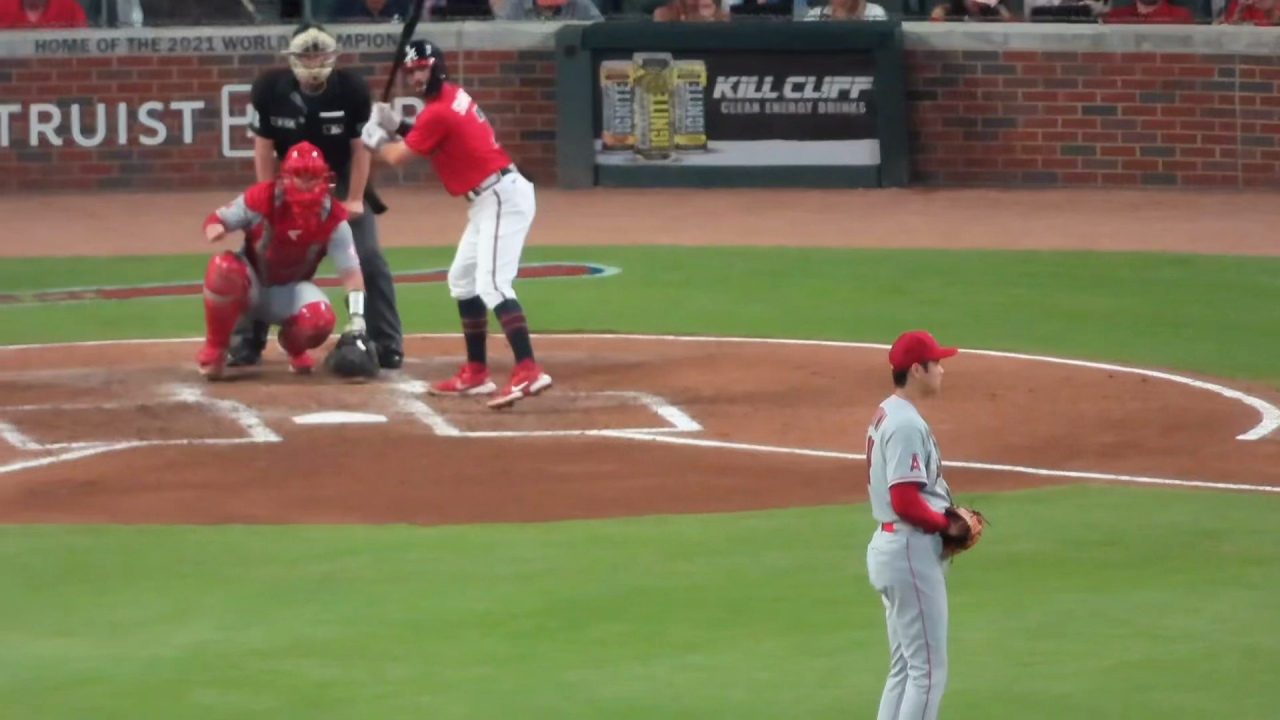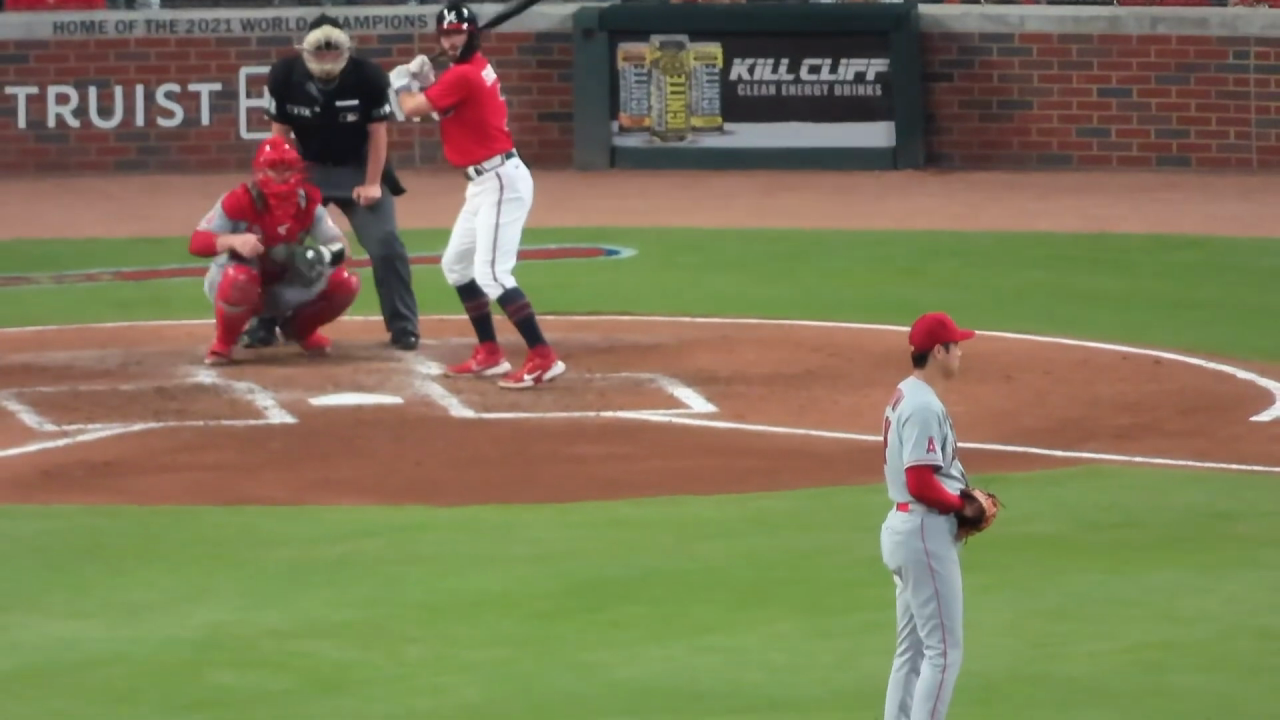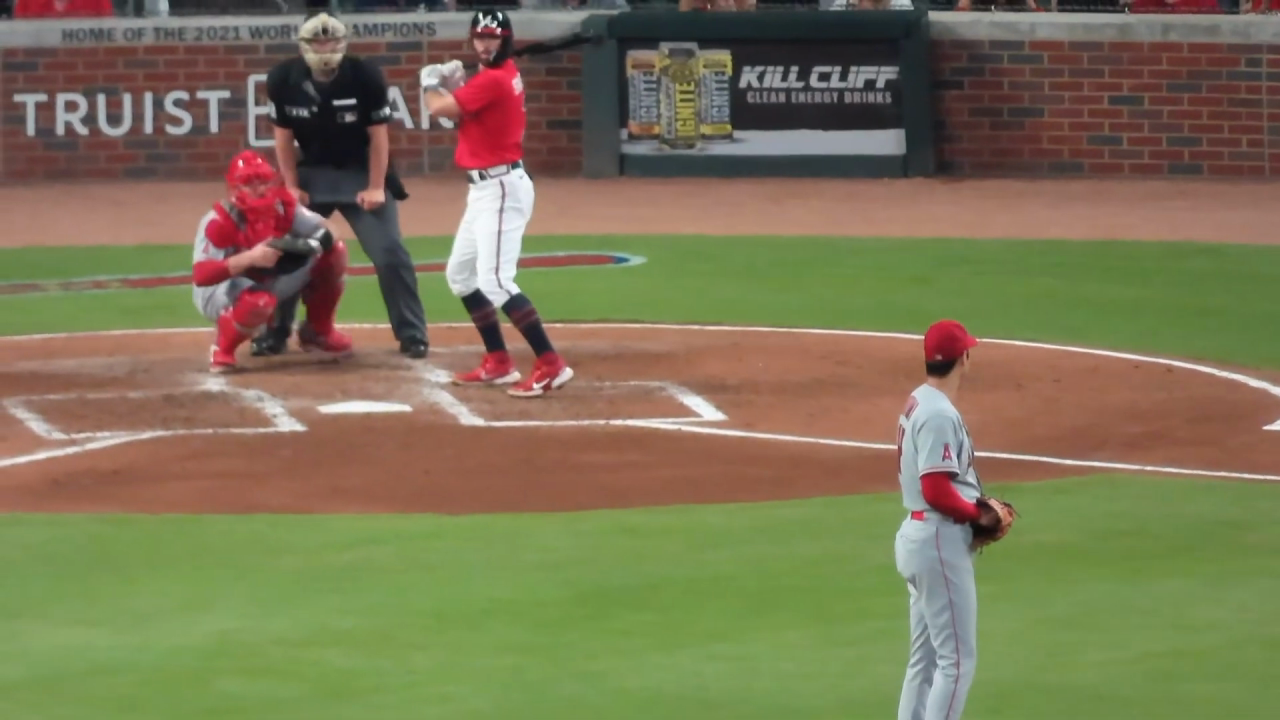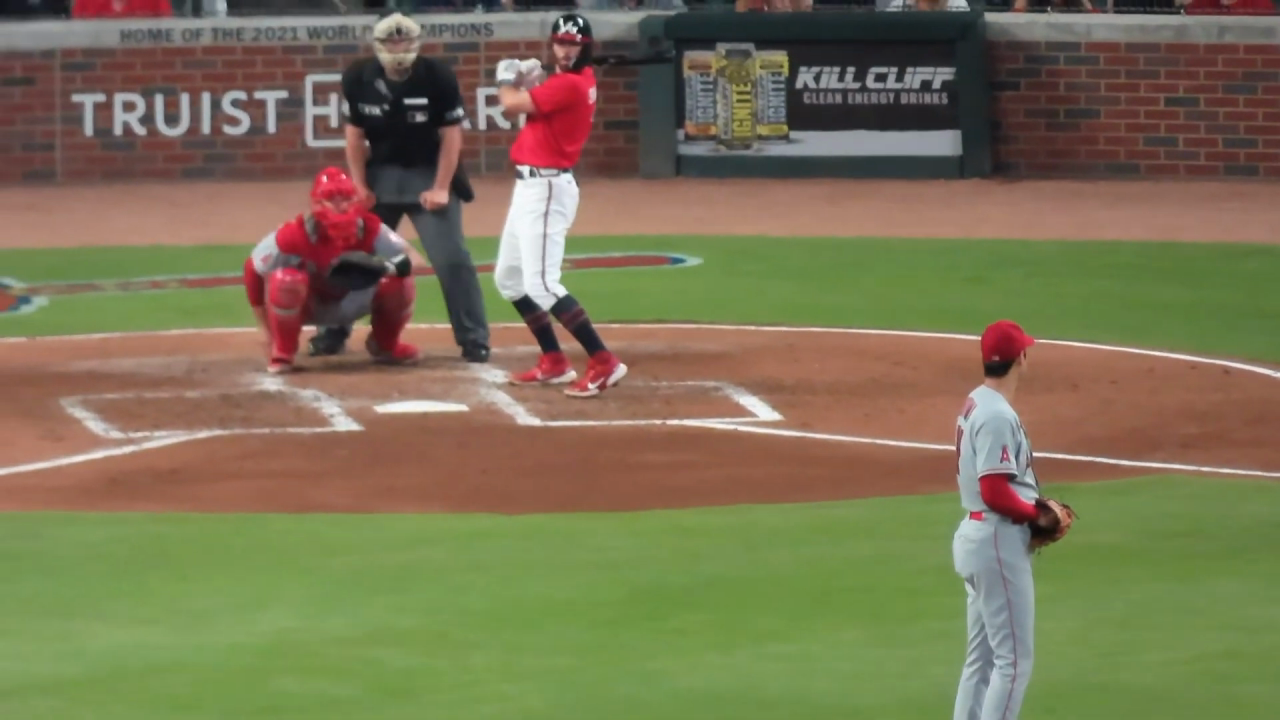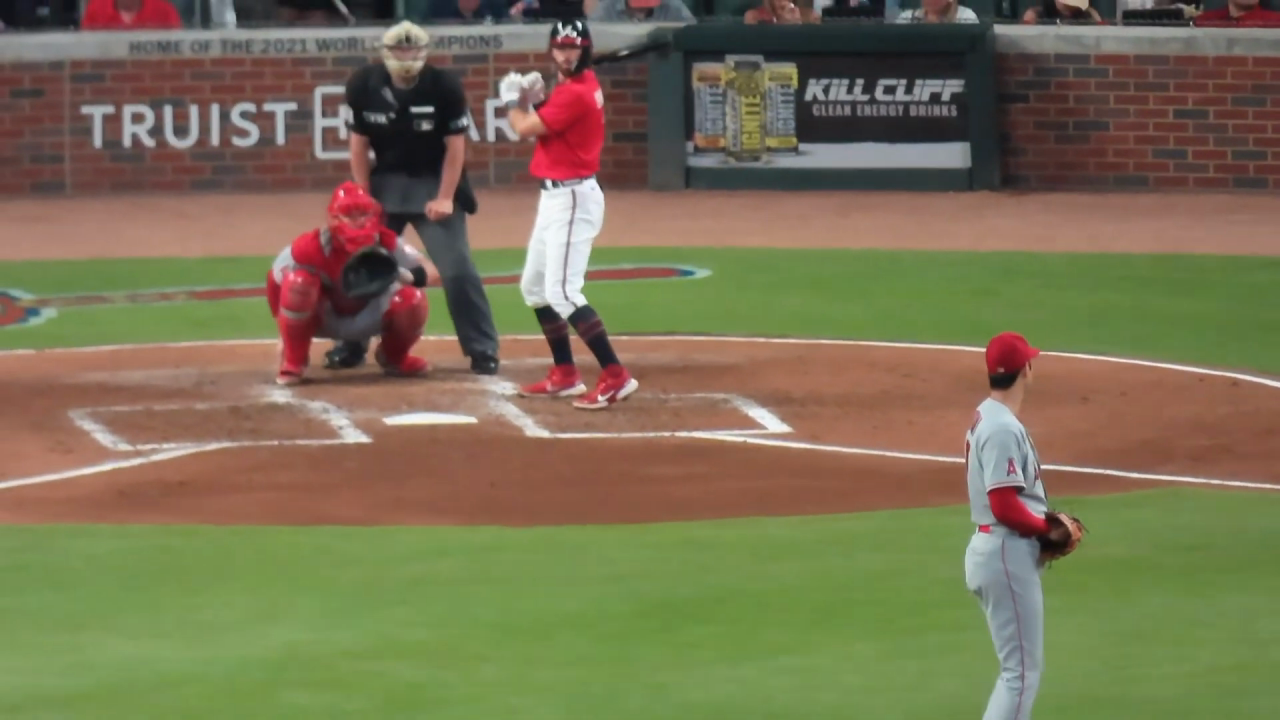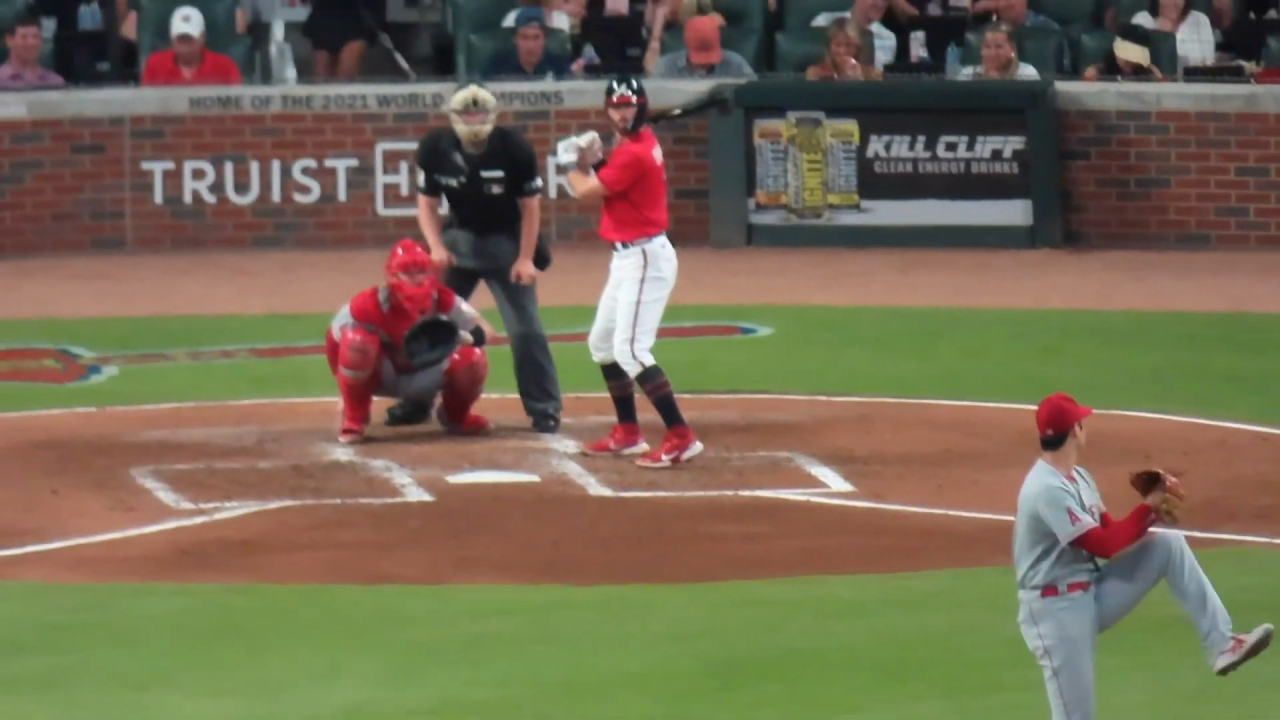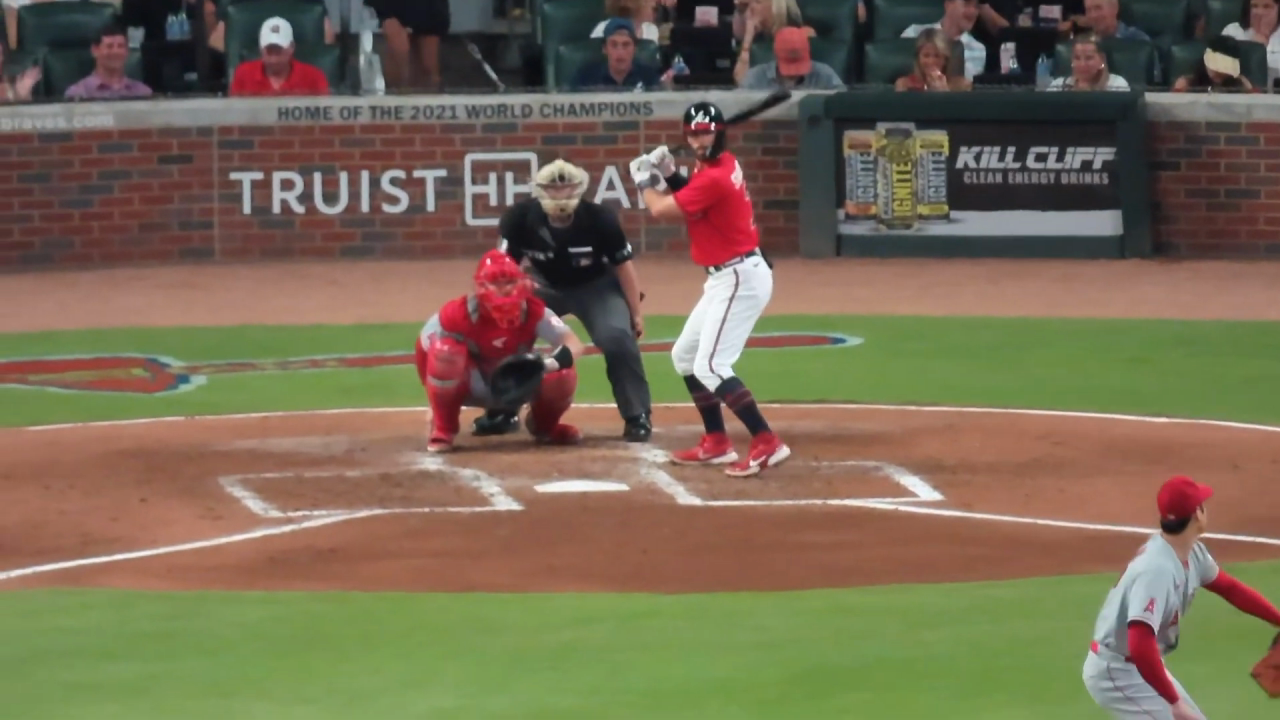
dt=0.5s
person 1, frame 1
left shoulder: (436, 112)
right shoulder: (450, 94)
left elbow: (397, 157)
right elbow: (425, 137)
left wrist: (375, 138)
right wrist: (396, 125)
left hip: (502, 197)
right hip: (492, 196)
left knee: (491, 284)
right knee: (463, 279)
left ankle: (527, 370)
right ankle: (475, 372)
person 1, frame 2
left shoulder: (463, 74)
right shoulder: (474, 67)
left elbow: (411, 108)
right elbow: (447, 104)
left wrist: (401, 83)
right wrist: (427, 81)
left hip: (501, 180)
right hip: (486, 181)
left knee: (491, 273)
right knee: (456, 264)
left ankle: (543, 357)
right ankle: (489, 354)
person 1, frame 3
left shoulder: (493, 79)
right shoulder: (498, 74)
left elbow: (439, 109)
right elbow: (467, 110)
left wrist: (430, 83)
right wrist: (455, 85)
left hip: (501, 188)
right hip: (487, 188)
left knee: (494, 282)
right knee: (460, 274)
left ankle: (550, 364)
right ankle: (498, 362)
person 1, frame 4
left shoulder: (570, 83)
right shoulder: (570, 80)
left elbow: (511, 104)
right elbow: (537, 107)
left wrist: (506, 77)
right wrist: (530, 82)
left hip: (546, 189)
right hip: (531, 186)
left knee: (541, 284)
right knee: (509, 279)
left ankle: (604, 362)
right ankle: (554, 361)
person 1, frame 5
left shoulder: (575, 92)
right shoulder: (576, 84)
left elbow: (524, 129)
right elbow: (549, 121)
left wrist: (510, 97)
right wrist: (536, 98)
left hip: (572, 198)
right hip: (556, 197)
left knee: (561, 292)
right knee: (534, 286)
left ankle: (616, 376)
right ankle: (565, 374)
person 1, frame 6
left shoulder: (635, 151)
right shoulder: (635, 143)
left elbow: (585, 191)
right elbow: (613, 182)
left wrist: (570, 161)
right wrist: (594, 159)
left hip: (645, 258)
right hip: (628, 257)
left knee: (630, 350)
right knee: (602, 343)
left ankle: (681, 437)
right ankle: (628, 433)
person 1, frame 7
left shoulder: (714, 177)
right shoulder: (719, 165)
left elbow: (661, 209)
right elbow: (691, 196)
left wrist: (643, 179)
right wrist: (668, 174)
left hip: (739, 278)
right hip: (728, 277)
left knee: (710, 366)
right knee: (685, 356)
left ankle: (766, 443)
right ankle: (716, 443)
person 2, frame 1
left shoulder: (887, 414)
right shoulder: (907, 424)
right elbow: (906, 502)
left wrist: (943, 520)
right wrist: (948, 524)
left hip: (891, 546)
right hip: (910, 551)
left knee: (904, 667)
right knee: (927, 668)
person 2, frame 2
left shoulder: (904, 395)
right shoulder: (925, 406)
right elbow: (921, 484)
left wrist: (957, 501)
right wrist: (962, 505)
left hip: (907, 526)
right hip: (924, 532)
left knee: (913, 648)
right knee: (944, 648)
person 2, frame 3
left shoulder: (918, 402)
right shoulder: (940, 414)
right elbow: (936, 491)
left wrist: (973, 511)
right wrist: (979, 514)
left hip: (919, 535)
right hip: (938, 540)
left knee: (926, 658)
right knee: (956, 659)
person 2, frame 4
left shoulder: (976, 403)
right shoulder: (998, 415)
right elbow: (995, 492)
left wrist: (1033, 511)
right wrist: (1039, 515)
left hip: (978, 536)
right hip: (996, 542)
left knee: (982, 658)
right knee: (1013, 659)
person 2, frame 5
left shoulder: (986, 416)
right shoulder: (1005, 427)
right elbow: (1006, 507)
left wrist: (1042, 526)
right wrist: (1049, 528)
left hip: (994, 551)
right hip: (1007, 555)
left knee: (1015, 668)
right knee: (1022, 671)
person 2, frame 6
left shoulder: (1074, 475)
right shoulder: (1046, 487)
left elbow: (1110, 529)
right elbow: (1107, 545)
left wrist: (1147, 508)
right wrist: (1147, 508)
left hip: (1096, 597)
right hip: (1055, 611)
left knee: (1168, 547)
left ankle: (1222, 645)
person 2, frame 7
left shoulder: (1192, 551)
right shoulder: (1155, 569)
left elbow: (1228, 586)
right elbow: (1140, 647)
left hip: (1145, 665)
right hip: (1117, 673)
person 3, frame 1
left shoulder: (353, 89)
right shoulder: (269, 88)
left elbow: (361, 148)
right elbow: (263, 147)
left wrist: (355, 199)
left hip: (341, 185)
left knee: (369, 262)
left ankle: (388, 345)
right ankle: (246, 343)
person 3, frame 2
left shoulder: (368, 76)
right shoulder: (284, 75)
left elbow: (378, 132)
right elbow: (280, 132)
left wrist: (372, 183)
left hip: (357, 168)
right hip: (308, 168)
left knee: (386, 245)
left ankle: (404, 326)
right ankle: (264, 324)
person 3, frame 3
left shoulder: (366, 76)
right shoulder: (283, 78)
left elbow: (378, 135)
right elbow: (283, 136)
left wrist: (376, 187)
right wrist: (292, 188)
left hip: (360, 173)
right hip: (311, 173)
left knee: (389, 253)
left ankle: (412, 334)
right ankle: (274, 332)
person 3, frame 4
left shoulder: (438, 77)
right shoulder: (357, 77)
left elbow: (451, 136)
right elbow: (355, 134)
left wrist: (440, 188)
right wrist: (359, 185)
left hip: (429, 175)
right hip: (380, 173)
left knee: (451, 257)
left ankle: (474, 337)
right ankle: (334, 332)
person 3, frame 5
left shoulder: (444, 87)
right shoulder: (363, 84)
left elbow: (455, 145)
right elbow: (359, 143)
left wrist: (445, 198)
right wrist: (365, 195)
left hip: (434, 184)
right hip: (385, 183)
left knee: (457, 268)
left ankle: (483, 349)
right ankle: (352, 345)
person 3, frame 6
left shoulder: (514, 148)
right shoulder: (433, 147)
left elbow: (530, 206)
right elbow: (427, 204)
left wrist: (527, 259)
right wrist: (437, 248)
left hip: (506, 242)
right hip: (458, 239)
left knee: (524, 327)
left ankle: (545, 408)
right ankle: (416, 401)
person 3, frame 7
left shoulder: (601, 219)
right shoulder: (519, 217)
left elbow: (623, 266)
left wrist: (636, 313)
left hip: (595, 285)
right hip: (543, 284)
left knee: (617, 336)
left ankle: (637, 415)
right ankle: (502, 411)
person 4, frame 1
left shoulder: (333, 218)
right shoulder: (261, 198)
left elbow: (350, 271)
right elbow: (216, 219)
left wrist: (357, 320)
right wrist: (214, 230)
left hip: (290, 290)
right hip: (252, 286)
left knee: (321, 320)
right knee: (223, 266)
left ankle: (294, 347)
right ankle: (215, 348)
person 4, frame 2
left shoulder: (307, 201)
right shoulder: (238, 201)
left elbow: (342, 247)
right elbow: (197, 243)
left wrist: (319, 254)
right wrist: (235, 241)
left hip: (283, 284)
right hip: (231, 285)
left knee: (346, 284)
right knee: (240, 279)
left ankle: (298, 329)
right ankle: (223, 342)
person 4, frame 3
left shoulder: (283, 205)
right shoulder: (219, 222)
left elbow: (328, 235)
right elbow: (201, 275)
left wrist: (310, 246)
right wrist: (249, 258)
left hip: (269, 281)
left knee: (336, 252)
right knee: (259, 301)
left ankle: (318, 333)
right ankle: (223, 348)
person 4, frame 4
left shoulder: (370, 228)
right shoulder: (295, 235)
right elbow: (253, 270)
right wrist: (265, 327)
left hip: (349, 303)
right hip: (305, 304)
left knee: (399, 283)
right knee: (287, 280)
left ankle: (384, 345)
right ankle: (283, 350)
person 4, frame 5
left shoulder: (385, 242)
right shoulder: (310, 247)
left elbow: (431, 272)
right elbow: (274, 281)
left wrist: (406, 276)
right wrist: (285, 337)
left hip: (366, 317)
right hip: (324, 318)
left knee: (413, 300)
right knee: (297, 282)
left ankle: (394, 358)
right ankle: (293, 361)
person 4, frame 6
left shoulder: (444, 300)
right shoulder: (369, 304)
left elbow: (485, 329)
right elbow: (334, 339)
left wrist: (465, 338)
right wrist: (346, 395)
left hip: (426, 377)
right hip: (383, 377)
left knee: (473, 358)
right knee: (356, 340)
left ankle: (455, 416)
right ankle: (354, 419)
person 4, frame 7
left shoulder: (533, 311)
right shoulder: (457, 314)
left elbow: (574, 344)
right elbow: (424, 350)
left wrist: (550, 363)
right wrist: (436, 392)
right hip: (471, 387)
left knee: (563, 373)
right knee: (443, 350)
left ankle: (544, 426)
right ankle: (443, 428)
